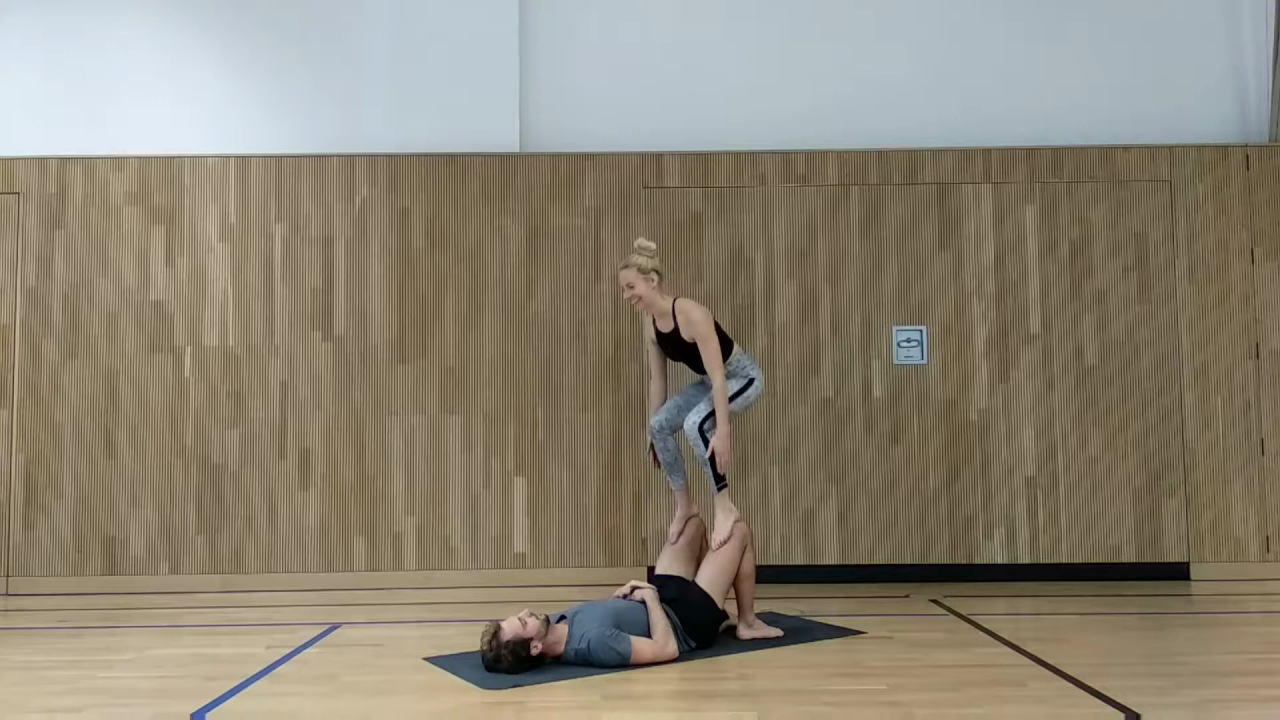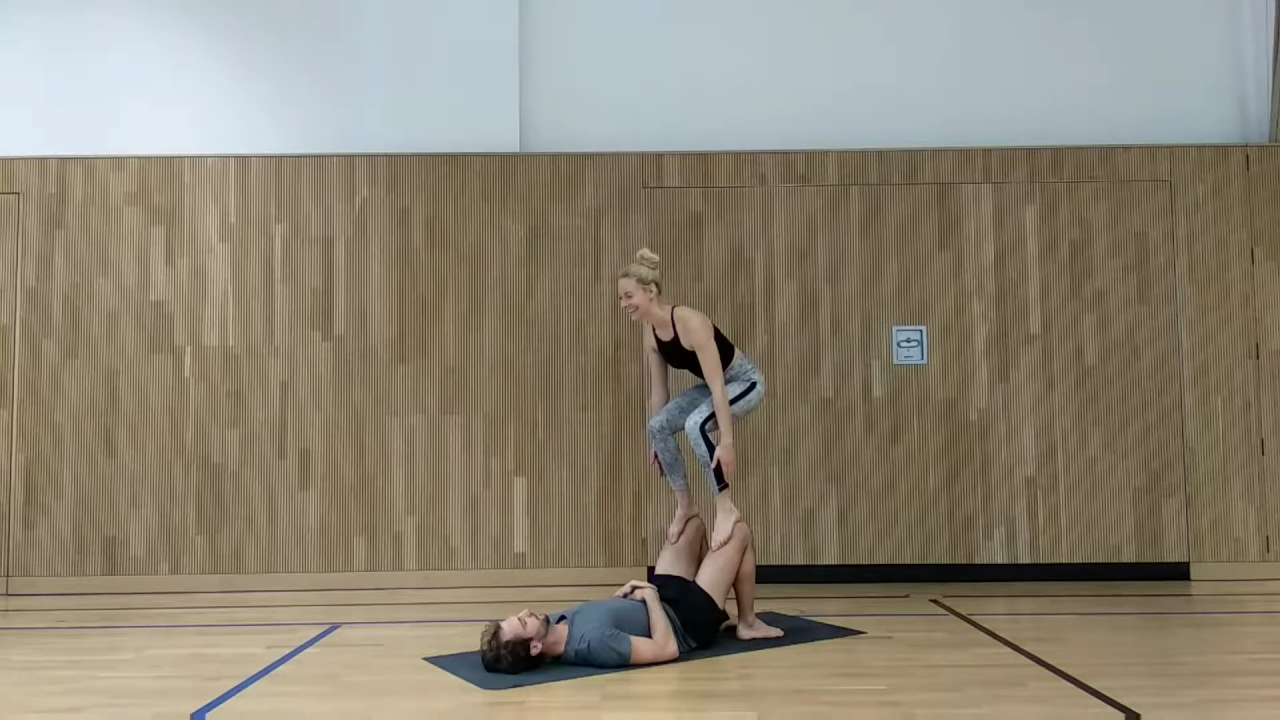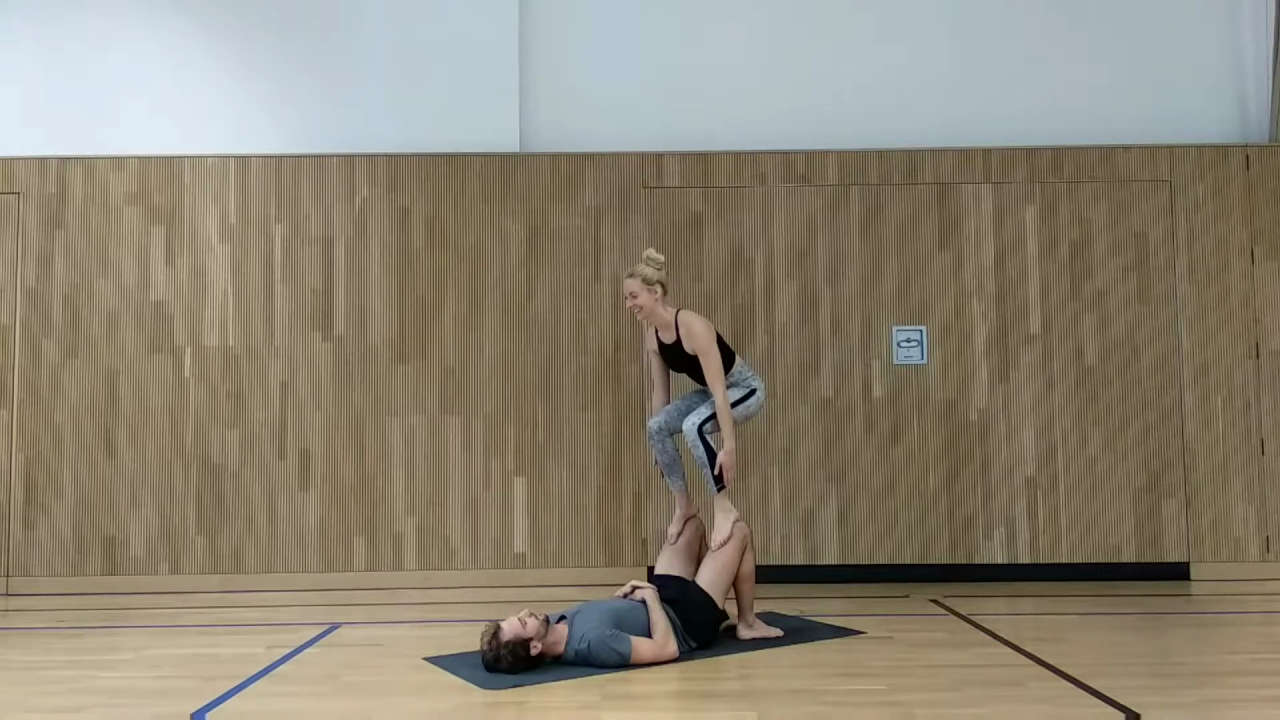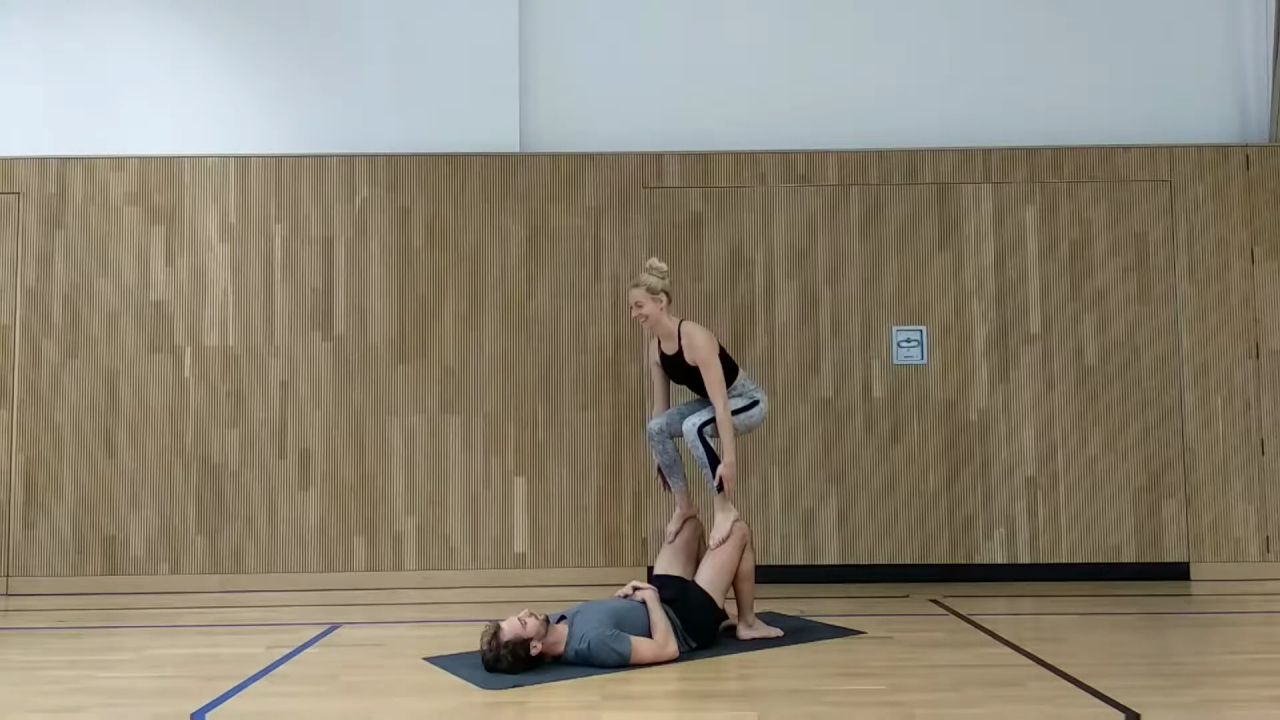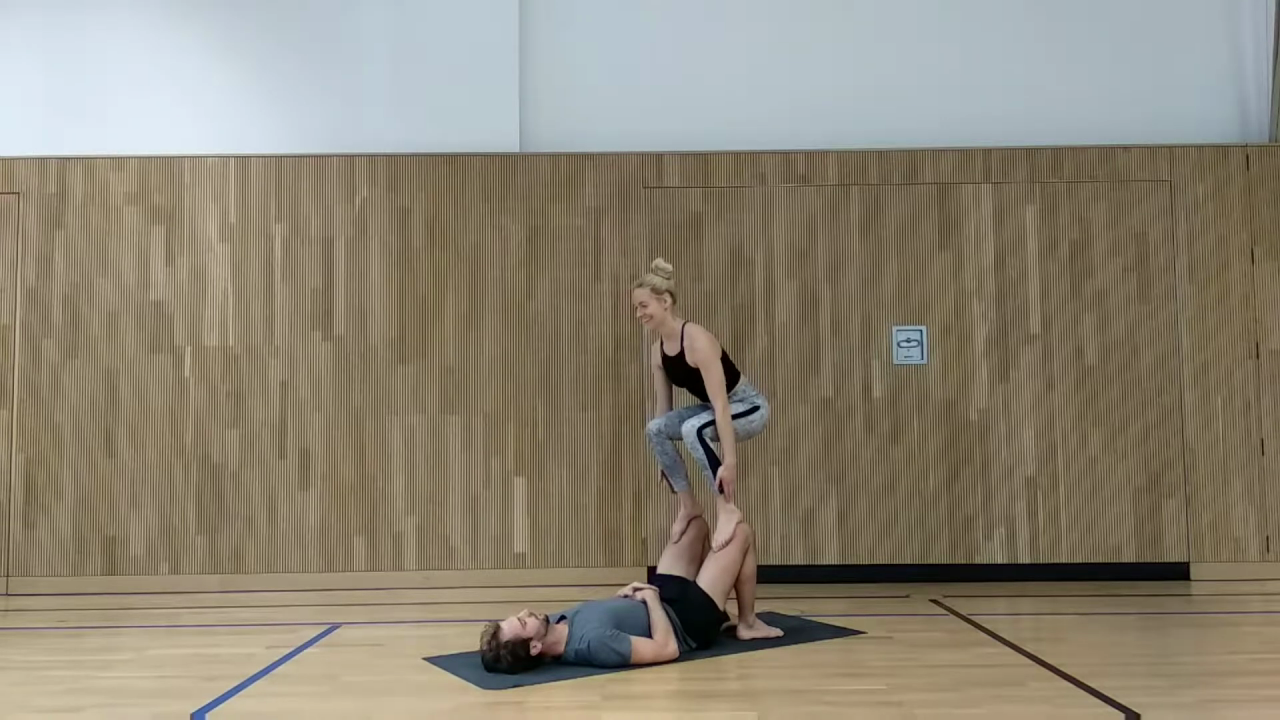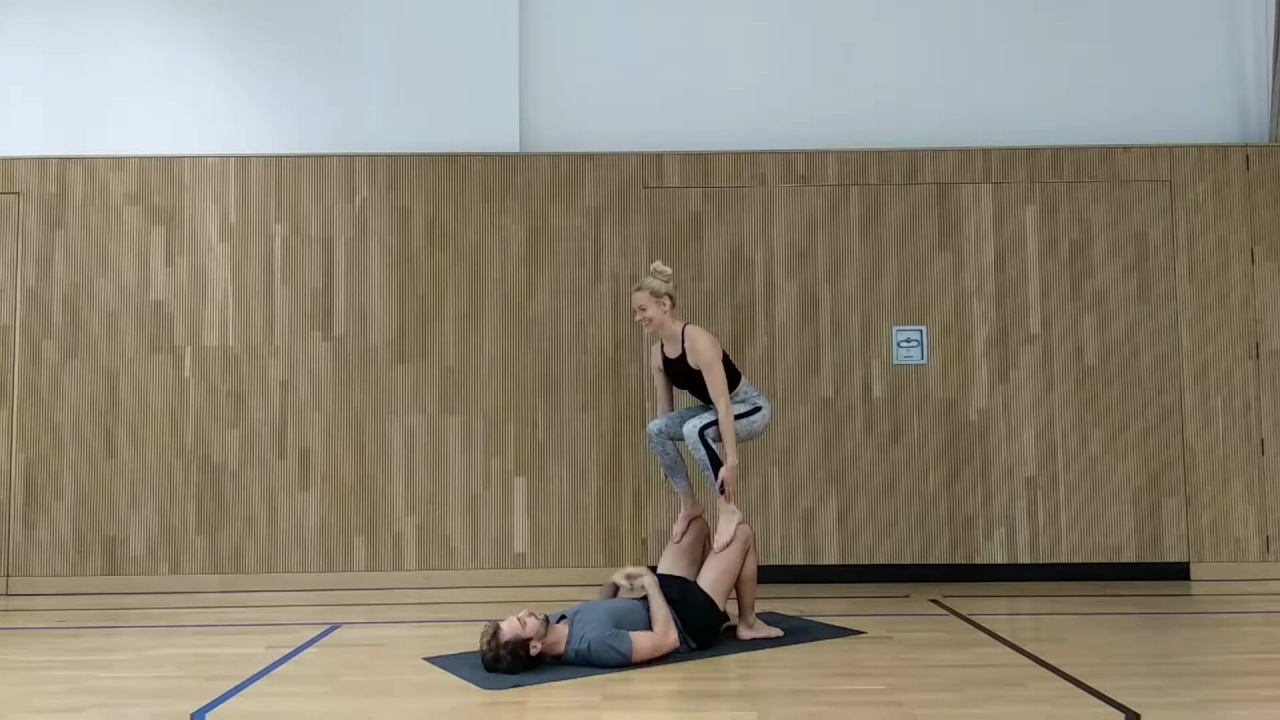
dt=0.4s
person 1, frame 1
left shoulder: (555, 625)
right shoulder: (591, 642)
right elbow: (667, 649)
left wrist: (618, 595)
right wrist: (650, 598)
left hip: (665, 603)
right hip: (688, 624)
left knee: (694, 524)
right knee: (739, 531)
left ankle: (718, 613)
right ankle: (747, 623)
person 1, frame 2
left shoulder: (554, 626)
right shoulder: (592, 642)
right elbow: (667, 649)
left wrist: (619, 595)
right wrist: (650, 598)
left hip: (665, 603)
right hip: (688, 622)
left knee: (695, 524)
right knee: (740, 532)
left ankle: (716, 612)
right ankle: (748, 624)
person 1, frame 3
left shoulder: (554, 626)
right shoulder: (591, 644)
right elbow: (668, 649)
left wrist: (620, 595)
right wrist: (651, 598)
left hip: (665, 603)
right hip: (688, 623)
left knee: (694, 524)
right knee: (739, 531)
left ankle: (717, 612)
right ankle: (747, 624)
person 1, frame 4
left shoulder: (554, 625)
right shoulder: (591, 643)
right elbow: (668, 649)
left wrist: (620, 595)
right wrist: (651, 599)
left hip: (664, 604)
right hip: (688, 622)
left knee: (692, 525)
right knee: (738, 531)
left ankle: (718, 612)
right ankle: (747, 624)
person 1, frame 5
left shoulder: (556, 625)
right shoulder: (591, 643)
right elbow: (668, 649)
left wrist: (620, 596)
right wrist: (651, 599)
left hip: (665, 604)
right hip: (689, 623)
left knee: (697, 525)
right knee: (742, 533)
left ankle: (718, 612)
right ankle: (748, 625)
person 1, frame 6
left shoulder: (557, 623)
right shoulder: (592, 644)
right elbow: (669, 640)
left wrist: (612, 584)
right wrist: (651, 587)
left hip: (663, 602)
right hip: (690, 623)
left knee: (698, 525)
right knee: (742, 533)
left ankle: (719, 611)
right ankle: (748, 624)
person 2, frame 1
left shoulder: (691, 314)
right shoulder: (651, 326)
left elbow: (718, 376)
right elbow: (657, 380)
left wrist: (722, 433)
right wrist: (653, 435)
left hip: (741, 376)
right hip: (708, 382)
left knee: (694, 424)
right knee: (659, 426)
left ankle: (724, 508)
right ankle: (683, 505)
person 2, frame 2
left shoulder: (690, 322)
right shoulder: (650, 335)
left elbow: (717, 385)
right elbow: (658, 389)
left wrist: (727, 441)
right wrist: (656, 442)
left hip: (744, 380)
right hip: (713, 385)
left knee: (695, 424)
right knee: (659, 425)
left ankle: (726, 508)
right ankle: (684, 505)
person 2, frame 3
left shoulder: (693, 327)
right shoulder: (652, 337)
left elbow: (719, 390)
right elbow: (659, 391)
left wrist: (729, 446)
right wrist: (659, 446)
left hip: (744, 387)
right hip: (711, 391)
left knee: (693, 426)
right knee: (656, 427)
left ankle: (723, 508)
right ankle: (683, 505)
person 2, frame 4
left shoulder: (695, 338)
right shoulder: (655, 348)
left elbow: (721, 404)
right elbow: (660, 404)
left wrist: (729, 460)
right wrist: (662, 457)
left hip: (748, 400)
right hip: (714, 402)
left knee: (693, 427)
right knee: (655, 428)
left ankle: (724, 508)
right ankle: (683, 506)
person 2, frame 5
left shoulder: (697, 340)
right shoulder: (658, 350)
left elbow: (721, 405)
right elbow: (662, 407)
left wrist: (729, 461)
right wrist: (667, 463)
left hip: (749, 407)
right hip: (714, 409)
left knee: (692, 429)
right knee: (655, 429)
left ankle: (727, 509)
right ankle: (688, 505)
person 2, frame 6
left shoulder: (698, 342)
right shoulder: (657, 353)
left elbow: (724, 405)
right elbow: (665, 409)
left wrist: (731, 461)
right wrist: (669, 464)
left hip: (751, 408)
right hip: (714, 410)
left knee: (695, 429)
right knee: (656, 429)
left ankle: (727, 509)
right ankle: (689, 505)
